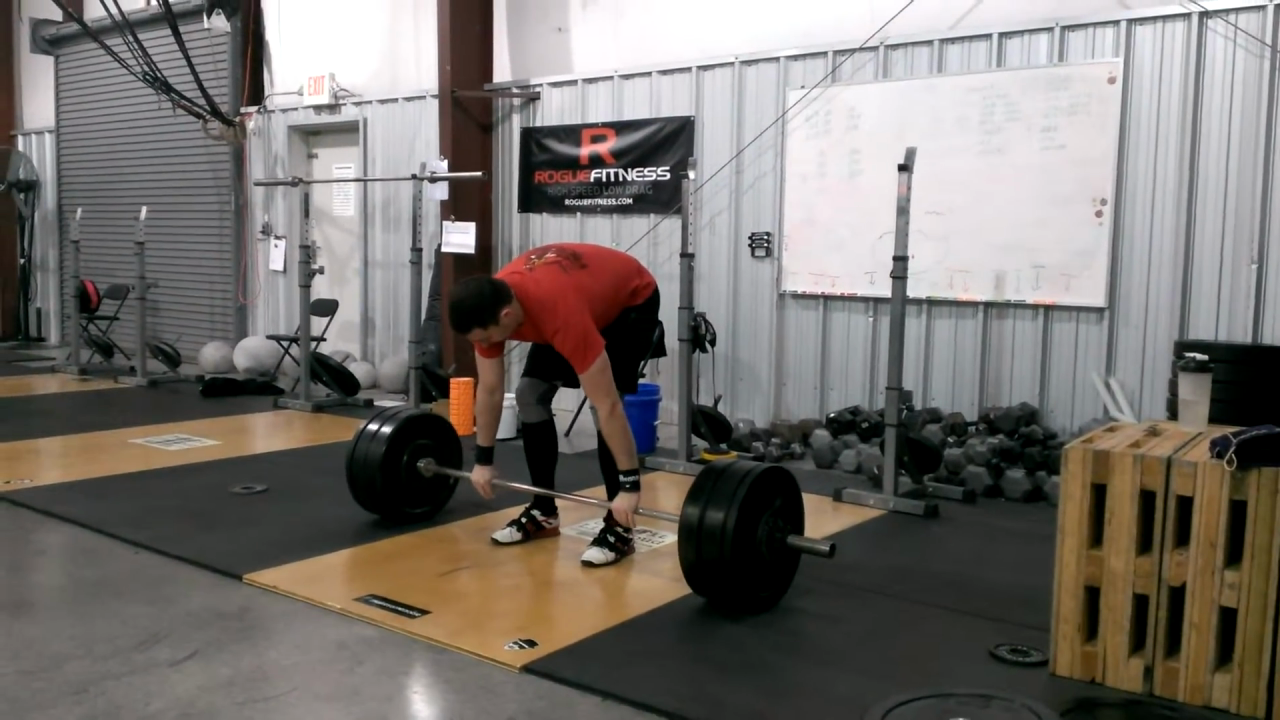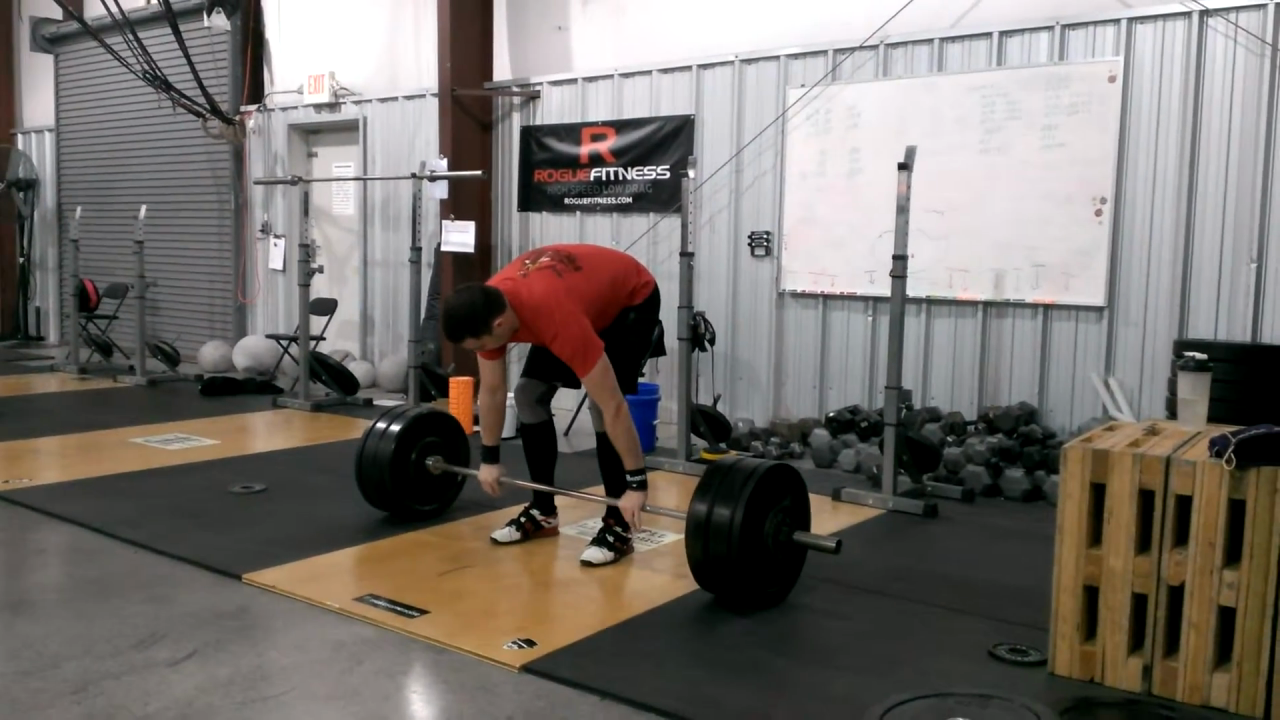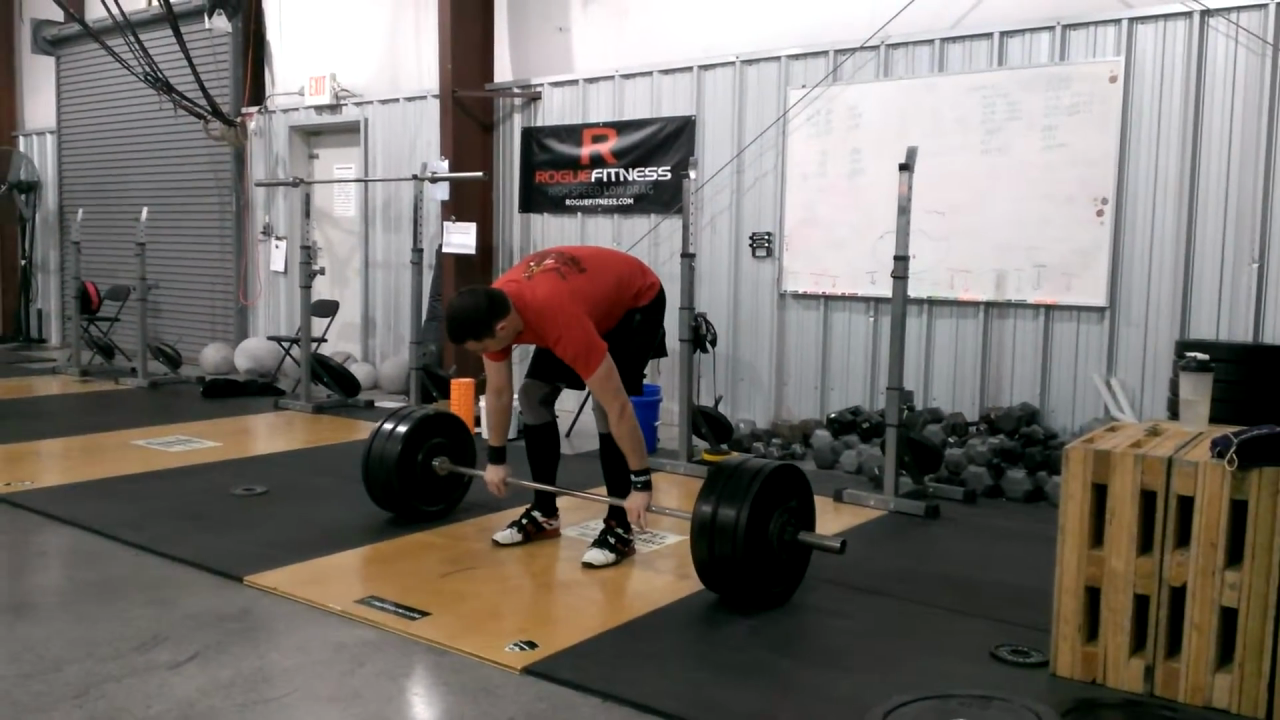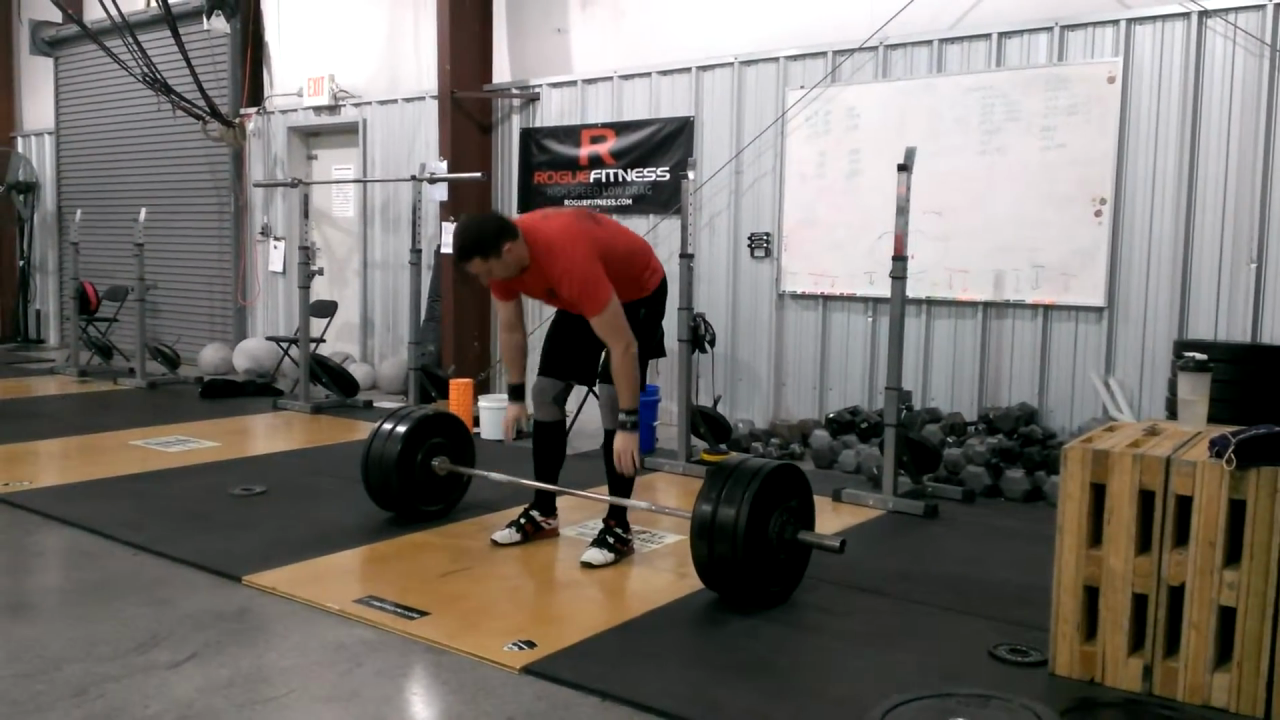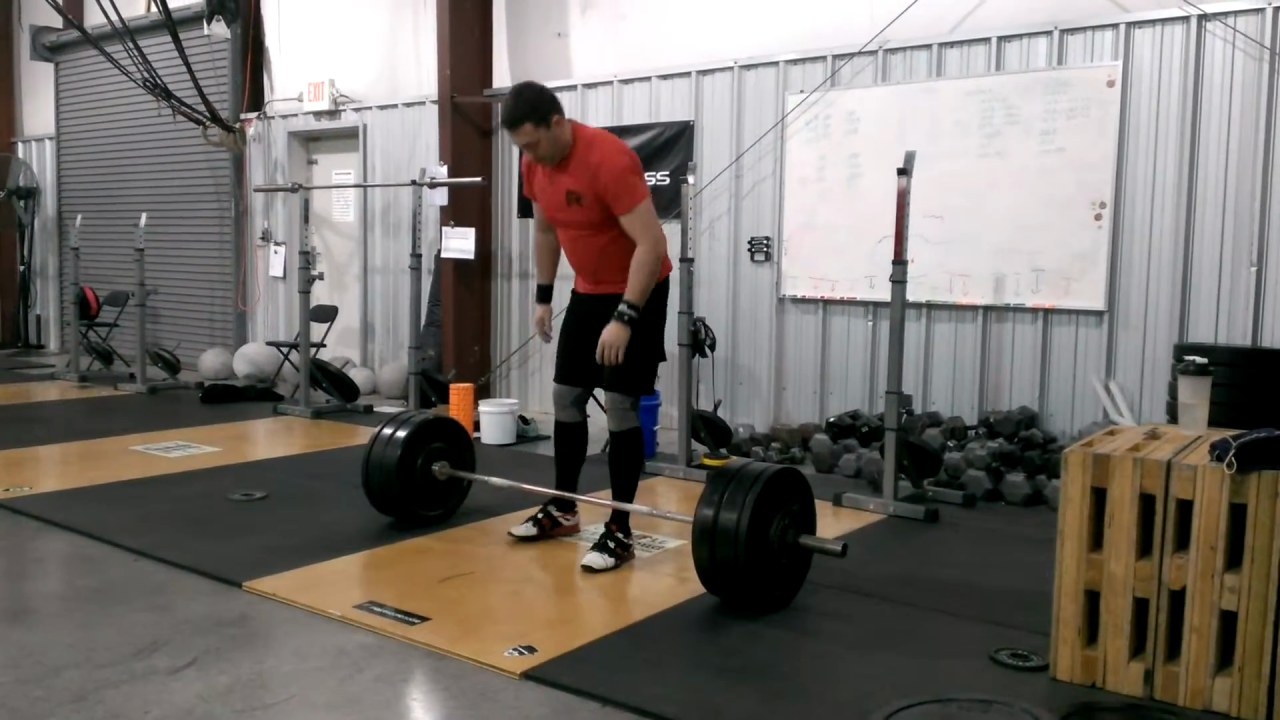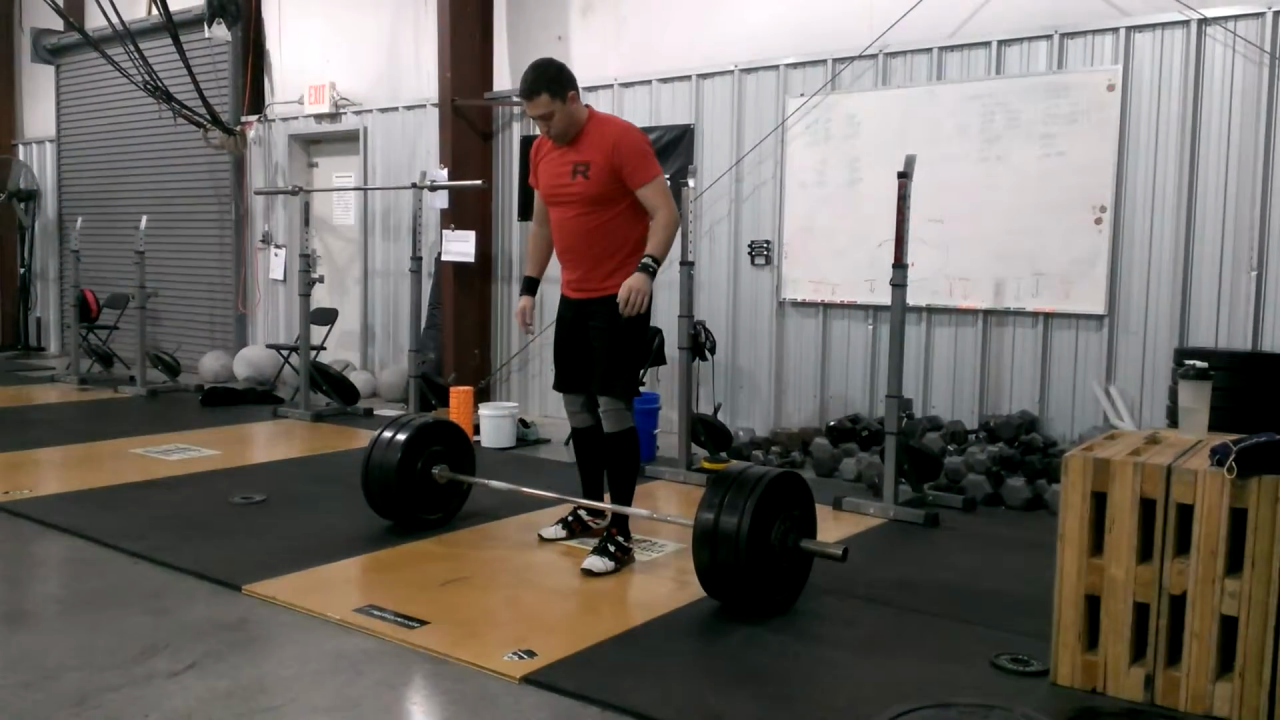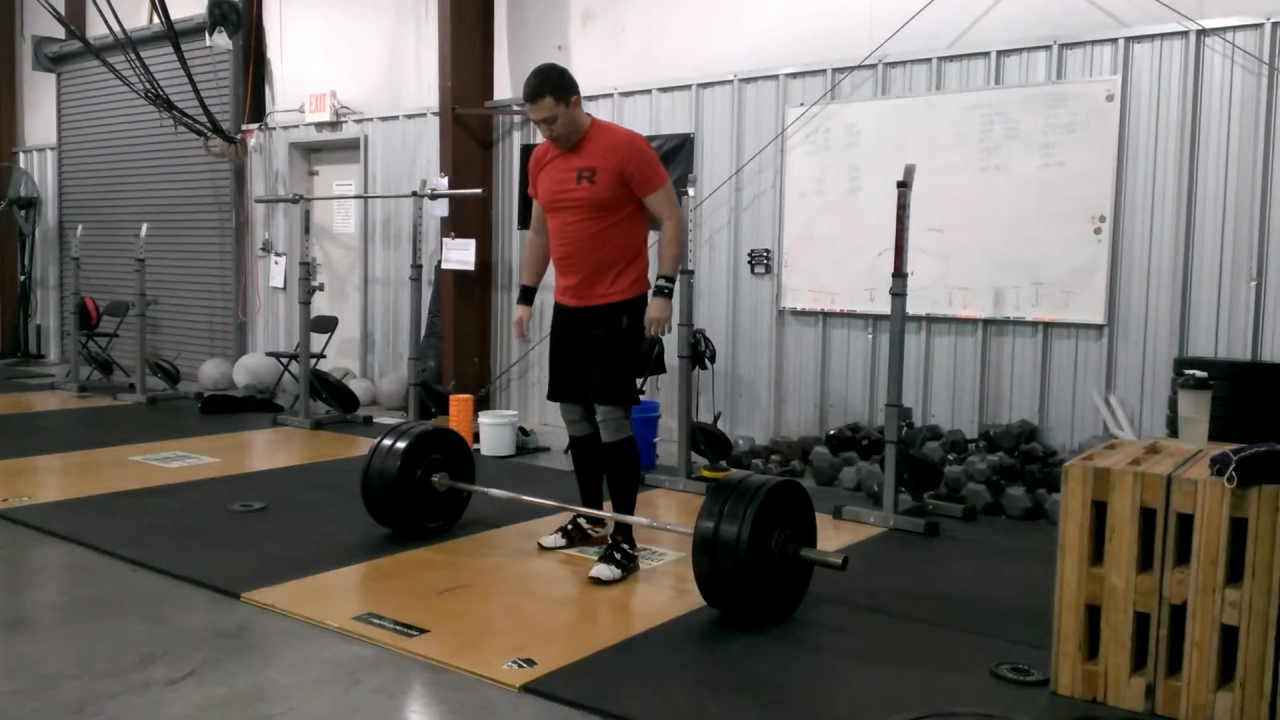
dt=0.4s
person 1, frame 1
left shoulder: (563, 315)
right shoulder: (488, 305)
left elbow: (607, 405)
right elbow: (489, 389)
left wrist: (630, 486)
right wrist: (483, 460)
left hip: (632, 301)
left knee: (600, 400)
right knee: (529, 395)
left ankle: (618, 528)
right ankle: (543, 512)
person 1, frame 2
left shoulder: (559, 320)
right shoulder: (486, 308)
left elbow: (612, 406)
right elbow: (491, 391)
left wrist: (636, 484)
right wrist: (489, 459)
left hip: (632, 300)
right hip: (585, 290)
left knee: (598, 403)
right knee: (529, 394)
left ankle: (618, 527)
right ankle: (542, 511)
person 1, frame 3
left shoulder: (563, 322)
right shoulder: (494, 308)
left elbow: (618, 407)
right elbow: (498, 392)
left wrist: (641, 483)
right wrist: (496, 459)
left hip: (637, 303)
right hip: (591, 294)
left knee: (602, 404)
right knee: (533, 395)
left ankle: (619, 528)
right ankle: (543, 513)
person 1, frame 4
left shoulder: (569, 257)
right shoulder: (503, 256)
left elbow: (623, 346)
right elbow: (510, 330)
left wrist: (628, 426)
right wrist: (516, 397)
left hip: (638, 294)
right hip: (577, 301)
left knee: (610, 398)
right knee: (546, 394)
left ankle: (618, 527)
right ankle: (543, 512)
person 1, frame 5
left shoulder: (607, 160)
right shoulder: (534, 163)
left elbow: (651, 244)
left wrist: (625, 318)
right wrist: (543, 297)
left hip: (639, 289)
right hip: (588, 291)
left knee: (619, 403)
right knee: (565, 397)
left ankle: (620, 530)
right ankle: (561, 510)
person 1, frame 6
left shoulder: (621, 139)
right shoulder: (542, 150)
left elbow: (666, 212)
left wrist: (646, 269)
right wrist: (528, 288)
left hip: (619, 297)
right hip: (574, 298)
left knee: (612, 407)
right knee: (577, 405)
left ankle: (620, 534)
right ankle: (591, 510)
person 1, frame 7
left shoulder: (626, 147)
right shoulder: (541, 159)
left elbow: (672, 219)
left wrist: (663, 290)
right wrist: (525, 296)
left hip: (618, 306)
right hip: (568, 306)
left knee: (610, 416)
right knee: (575, 414)
left ankle: (624, 541)
right ankle: (590, 518)
